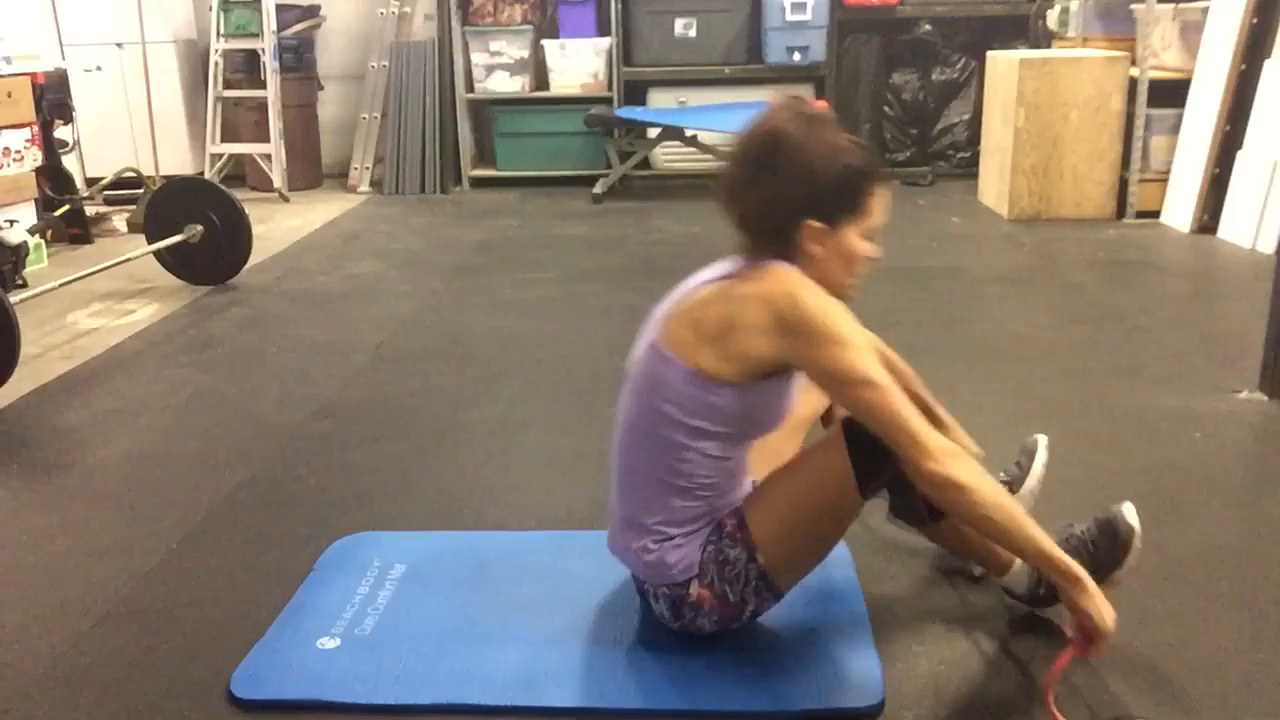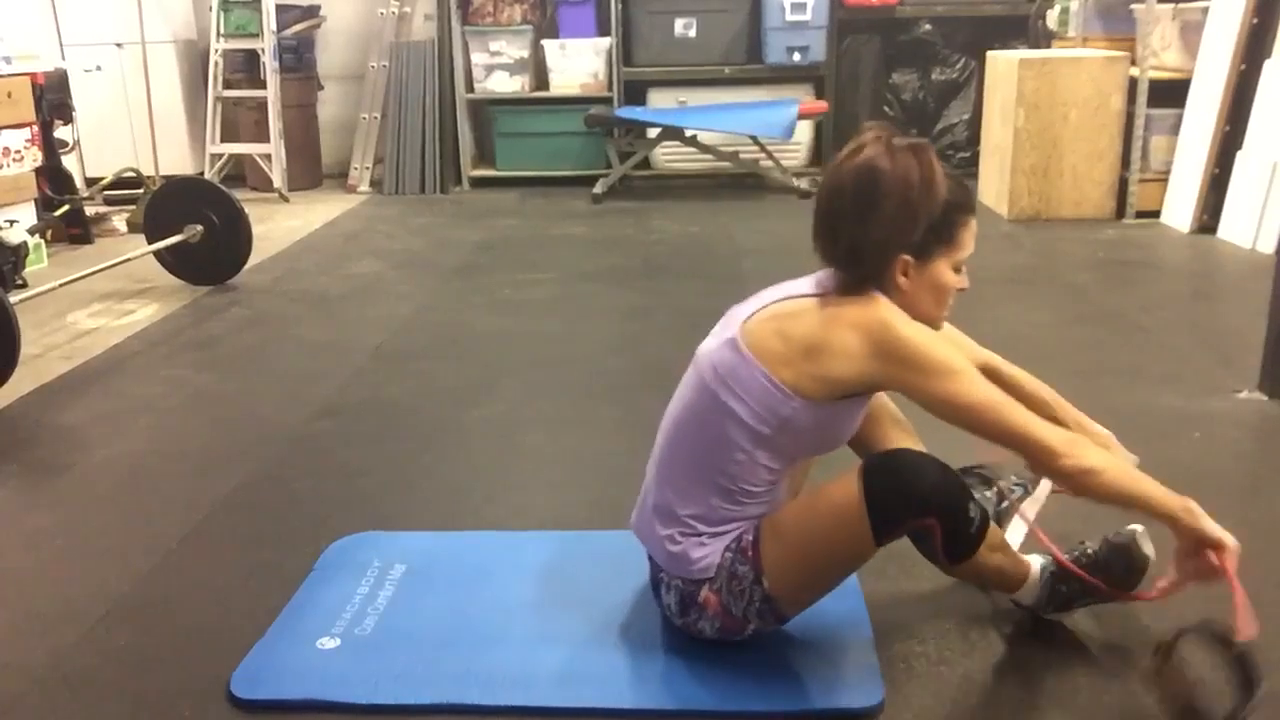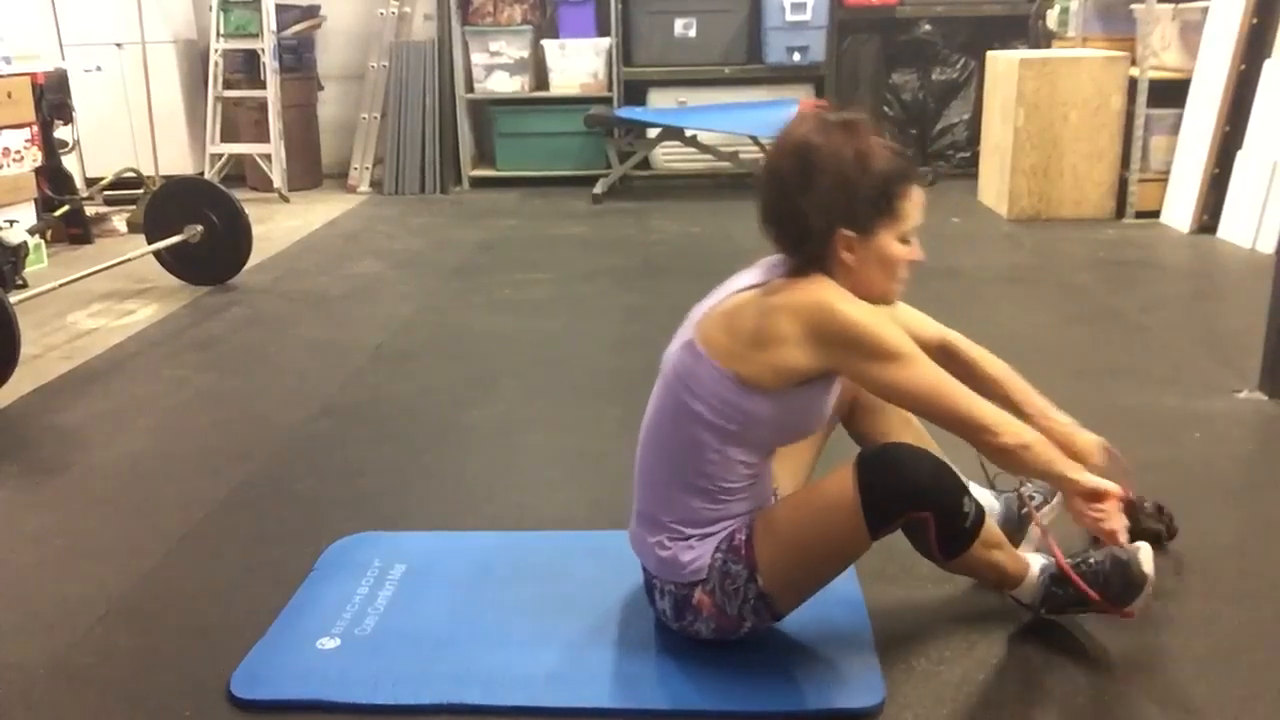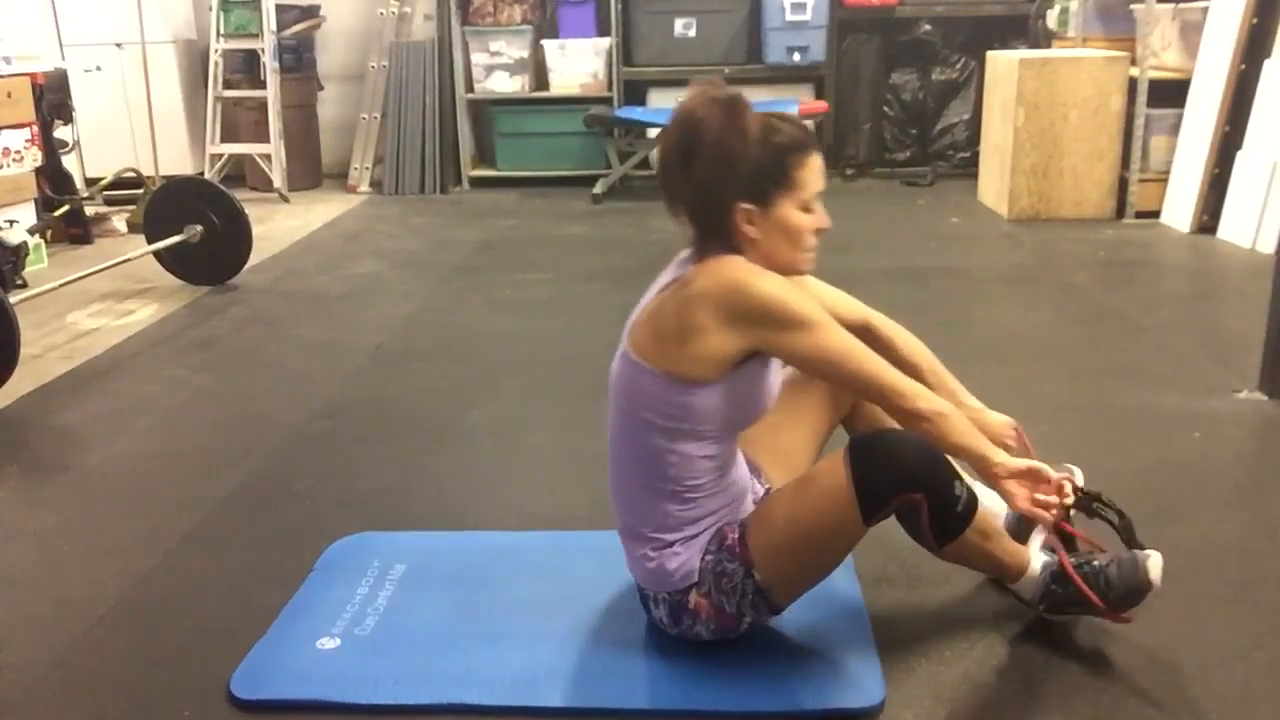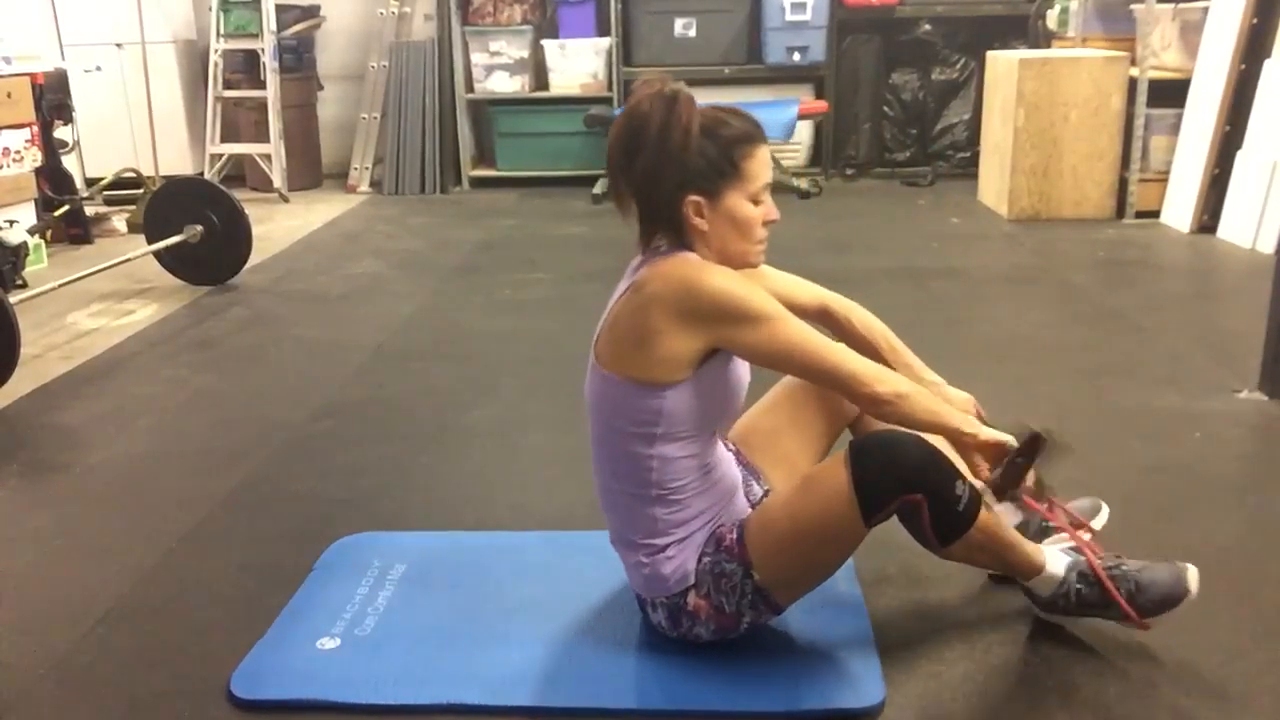
dt=0.3s
person 1, frame 1
left shoulder: (757, 277)
right shoulder: (783, 300)
left elbow: (875, 355)
right elbow: (933, 463)
left wrist: (948, 430)
right wrist: (1068, 573)
left hip: (681, 536)
right hip: (694, 585)
left knee: (824, 381)
right knee: (883, 445)
left ankle: (963, 507)
right ankle: (1027, 577)
person 1, frame 2
left shoulder: (844, 298)
right shoulder: (875, 329)
left elbow: (990, 368)
right elbow: (1057, 458)
left wrist: (1098, 437)
right wrist: (1186, 517)
left hip: (697, 544)
right hip: (711, 588)
right knee: (914, 485)
left ankle: (973, 527)
right ankle: (1034, 587)
person 1, frame 3
left shoulder: (805, 278)
right shoulder: (823, 311)
left elbow: (949, 348)
right elbow: (995, 434)
left wrist: (1062, 428)
right wrist: (1076, 482)
left hip: (716, 525)
right hip: (703, 584)
right knee: (906, 476)
left ankle: (981, 514)
right ankle: (1036, 584)
person 1, frame 4
left shoulder: (729, 265)
right shoulder: (738, 291)
left elbow: (873, 327)
right elbow: (913, 406)
left wrist: (973, 414)
right wrist: (994, 461)
left hip: (714, 516)
right hip: (698, 587)
left knee: (849, 366)
right knee: (897, 460)
left ankle: (990, 516)
right ankle: (1038, 582)
person 1, frame 5
left shoulder: (687, 262)
right shoulder: (693, 289)
left elbow: (833, 309)
right elbow: (875, 390)
left wrist: (937, 392)
right wrist: (973, 433)
left hip: (713, 506)
right hip: (696, 585)
left knee: (852, 376)
right knee: (900, 463)
left ankle: (1004, 521)
right ankle: (1055, 581)
